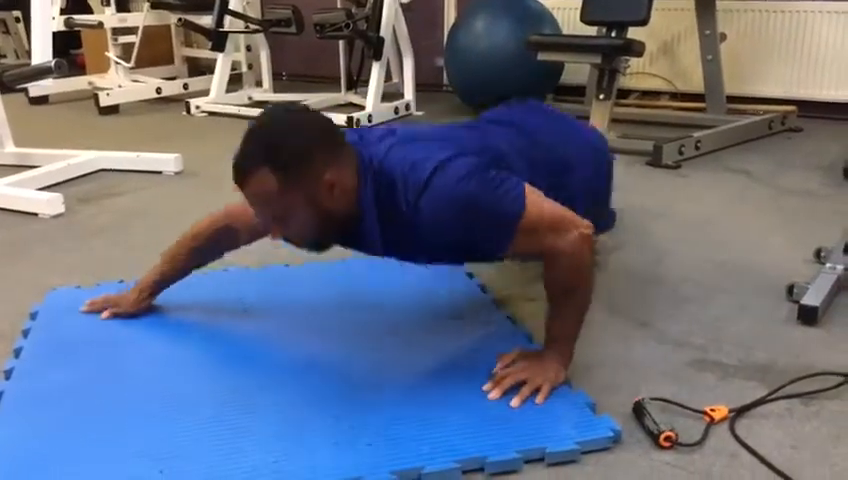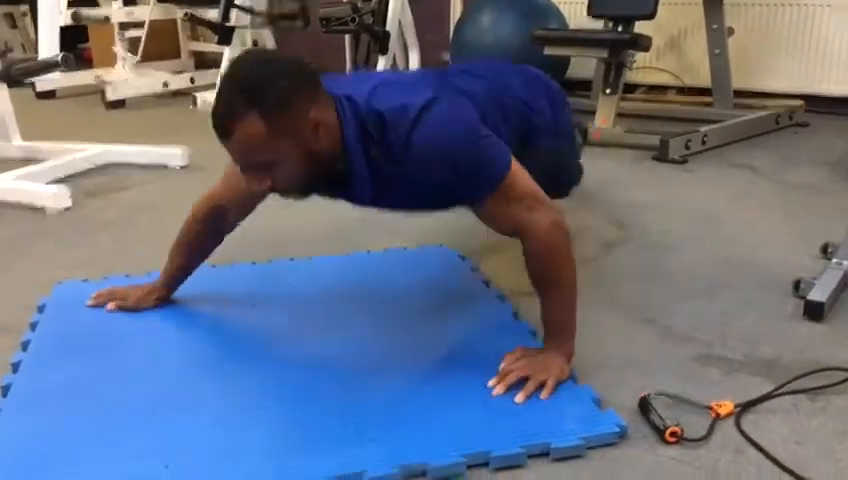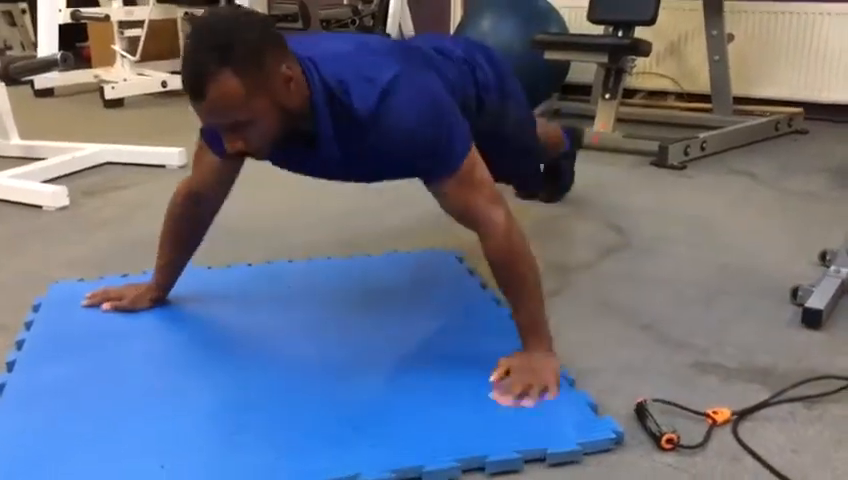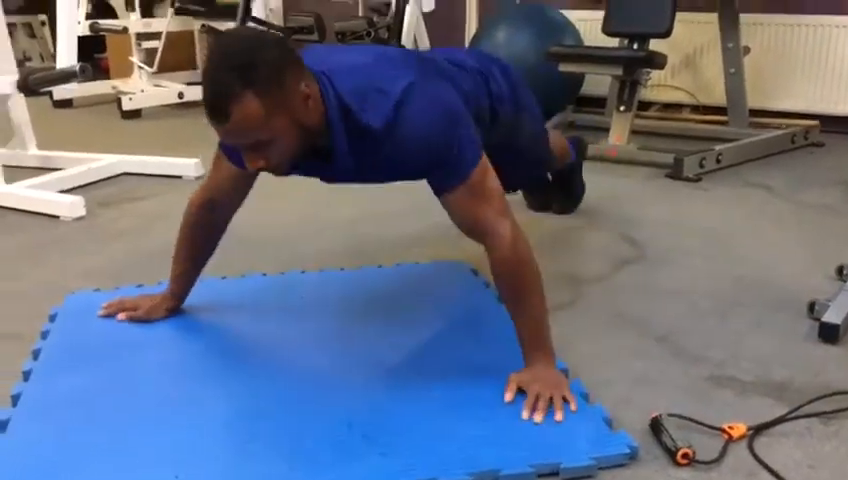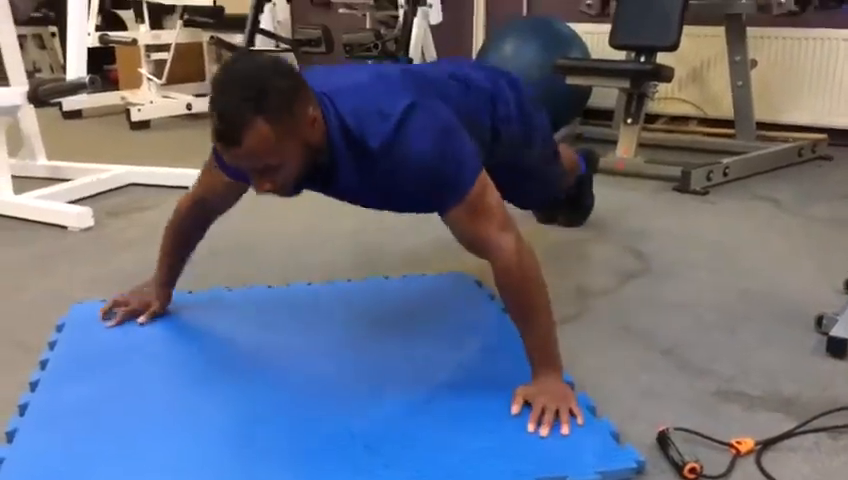
dt=0.2s
person 1, frame 1
left shoulder: (439, 192)
right shoulder: (311, 171)
left elbow: (574, 239)
right elbow: (226, 226)
left wrist: (553, 357)
right wrist: (144, 292)
left hip: (567, 155)
right hip: (501, 133)
left knee: (587, 216)
person 1, frame 2
left shoulder: (427, 134)
right shoulder: (271, 127)
left elbow: (544, 224)
right elbow: (219, 208)
left wrist: (557, 349)
right wrist: (161, 288)
left hip: (525, 109)
right hip: (464, 92)
left knee: (552, 176)
left ankle: (570, 151)
person 1, frame 3
left shoulder: (394, 104)
right shoulder: (239, 92)
left elbow: (492, 221)
right elbow: (197, 196)
left wrist: (536, 348)
right wrist: (157, 287)
left hip: (473, 84)
left knee: (520, 157)
left ankle: (561, 145)
right ankle: (549, 153)
person 1, frame 4
left shoulder: (408, 116)
right shoulder: (257, 106)
left elbow: (499, 234)
right elbow: (212, 204)
left wrist: (540, 360)
right wrist: (171, 296)
left hip: (489, 97)
right hip: (435, 81)
left knee: (532, 167)
left ankle: (569, 156)
right ankle: (560, 156)
person 1, frame 5
left shoulder: (404, 139)
right shoulder: (259, 126)
left elbow: (505, 249)
right elbow: (199, 204)
left wrist: (548, 374)
right wrist: (160, 287)
left hip: (497, 112)
right hip: (441, 99)
left knee: (542, 182)
left ankle: (578, 167)
right ankle: (567, 175)
